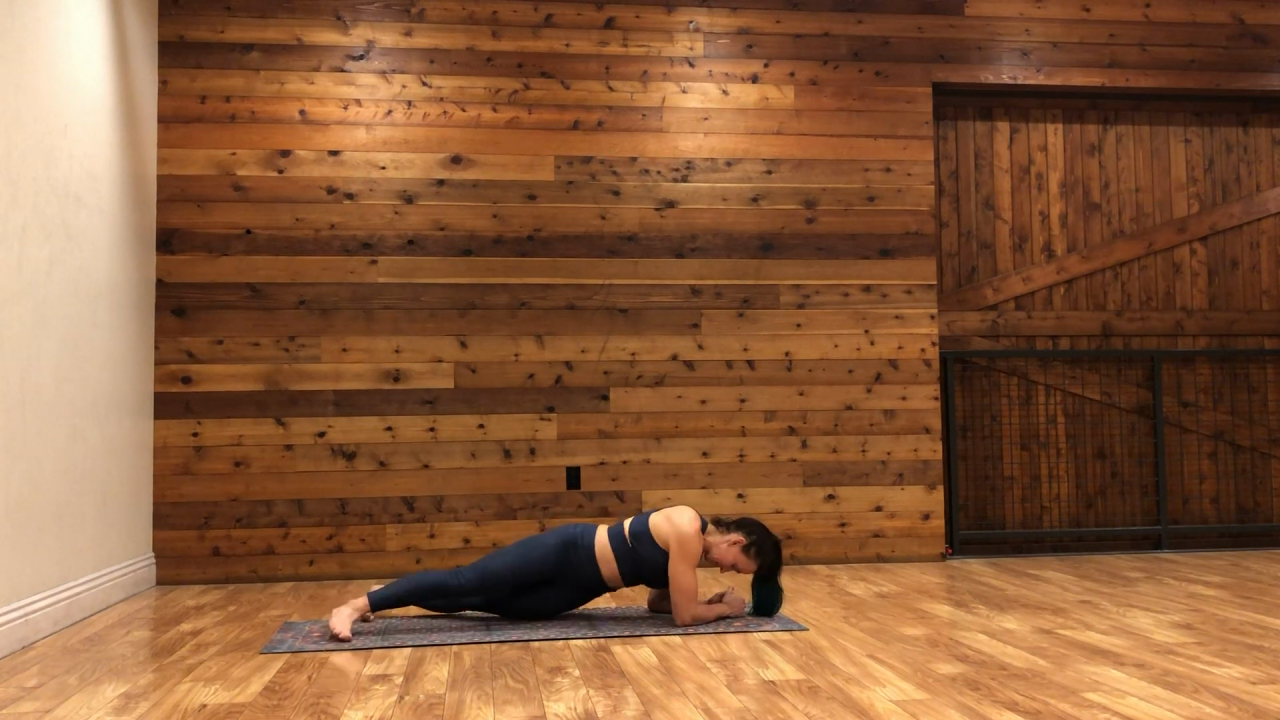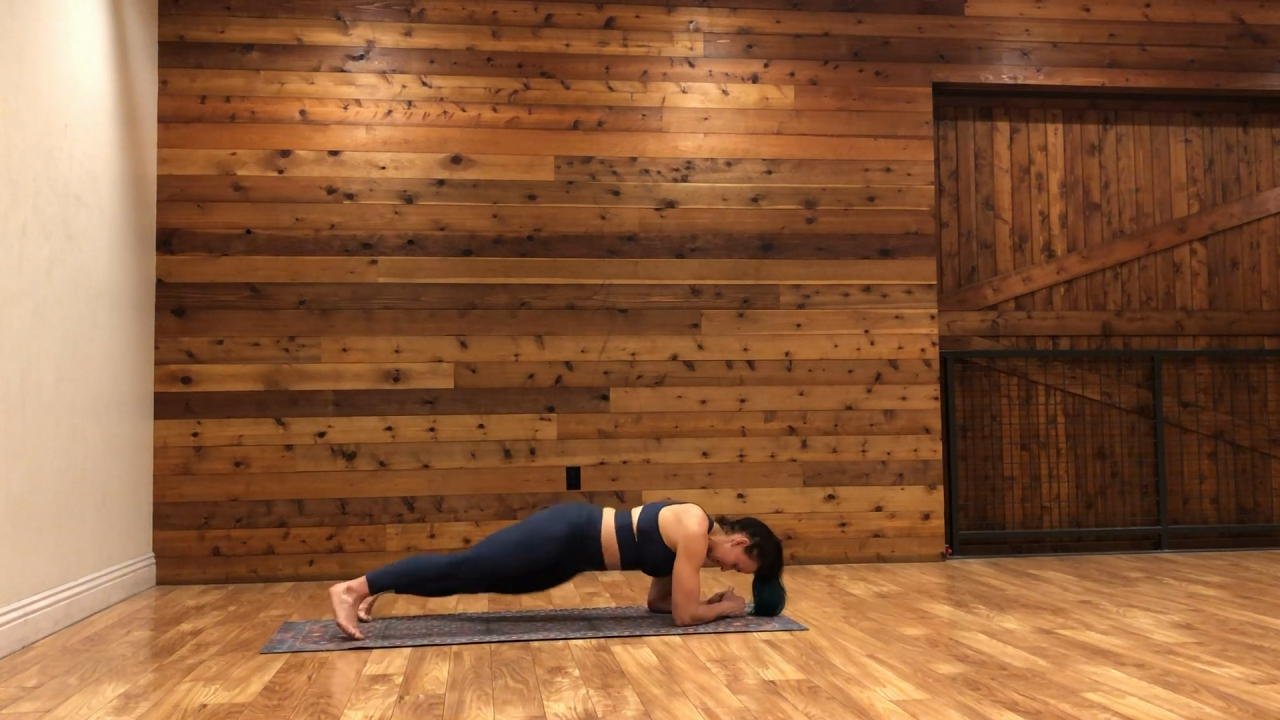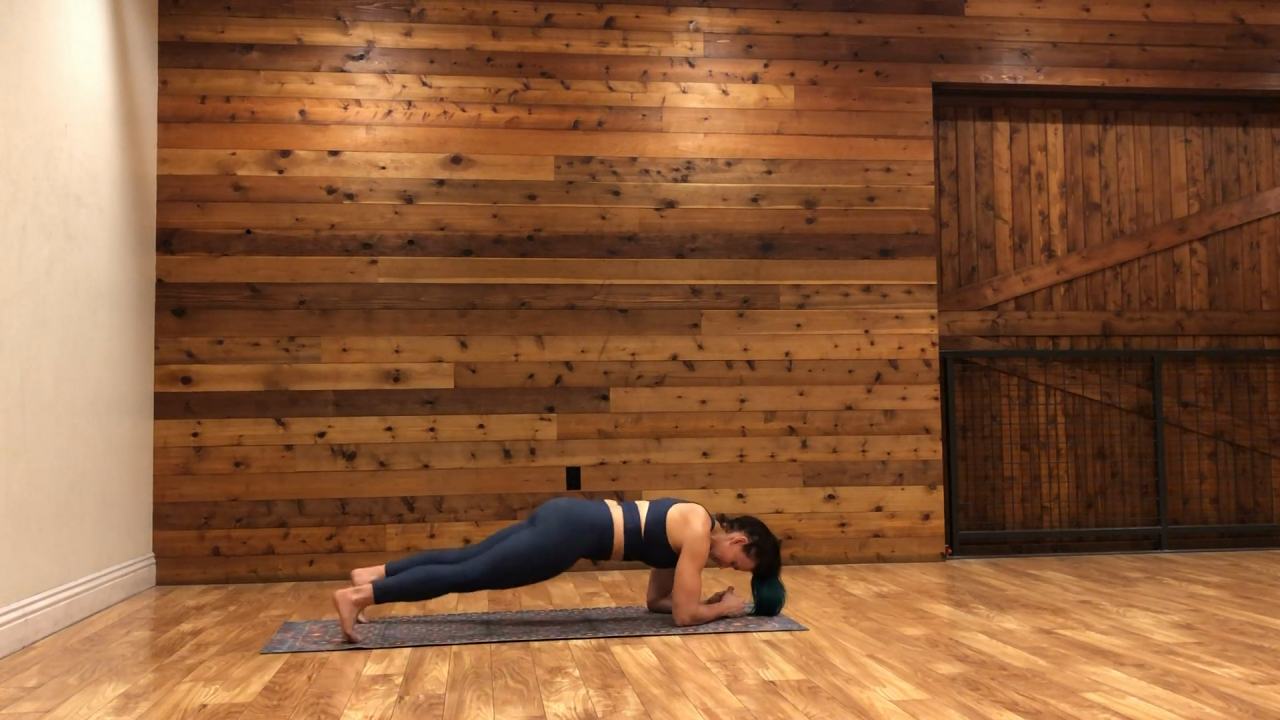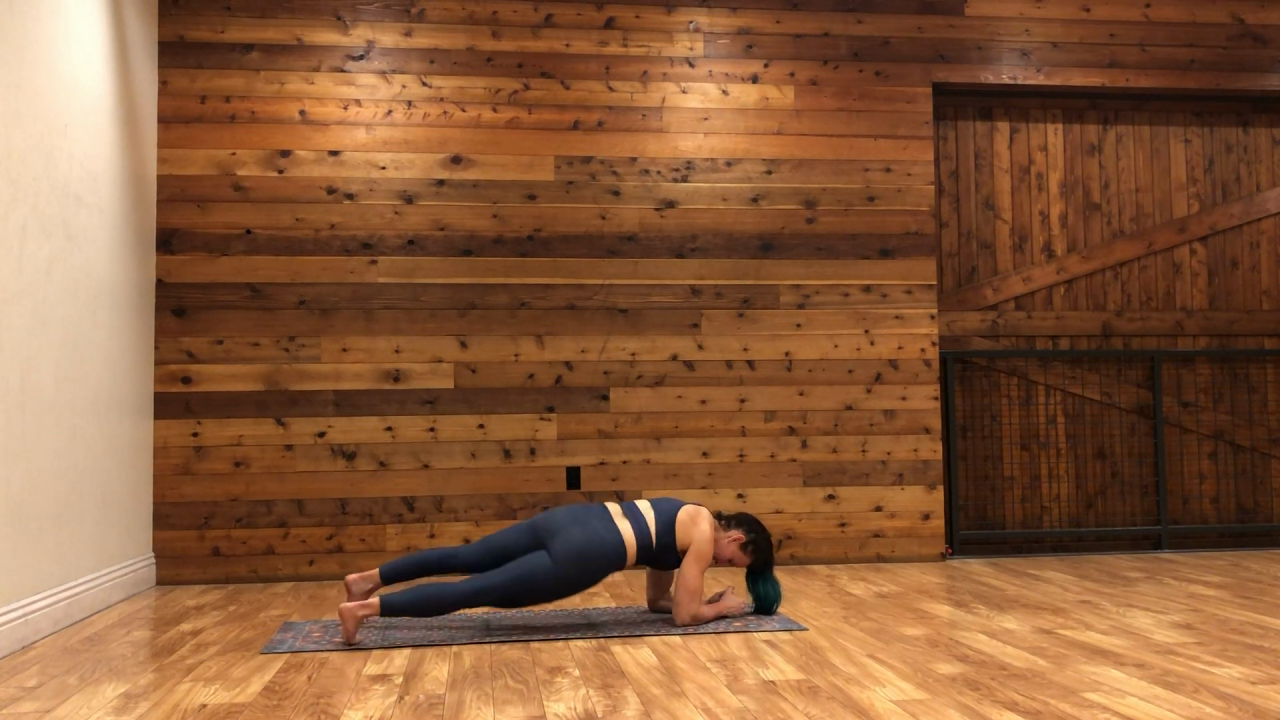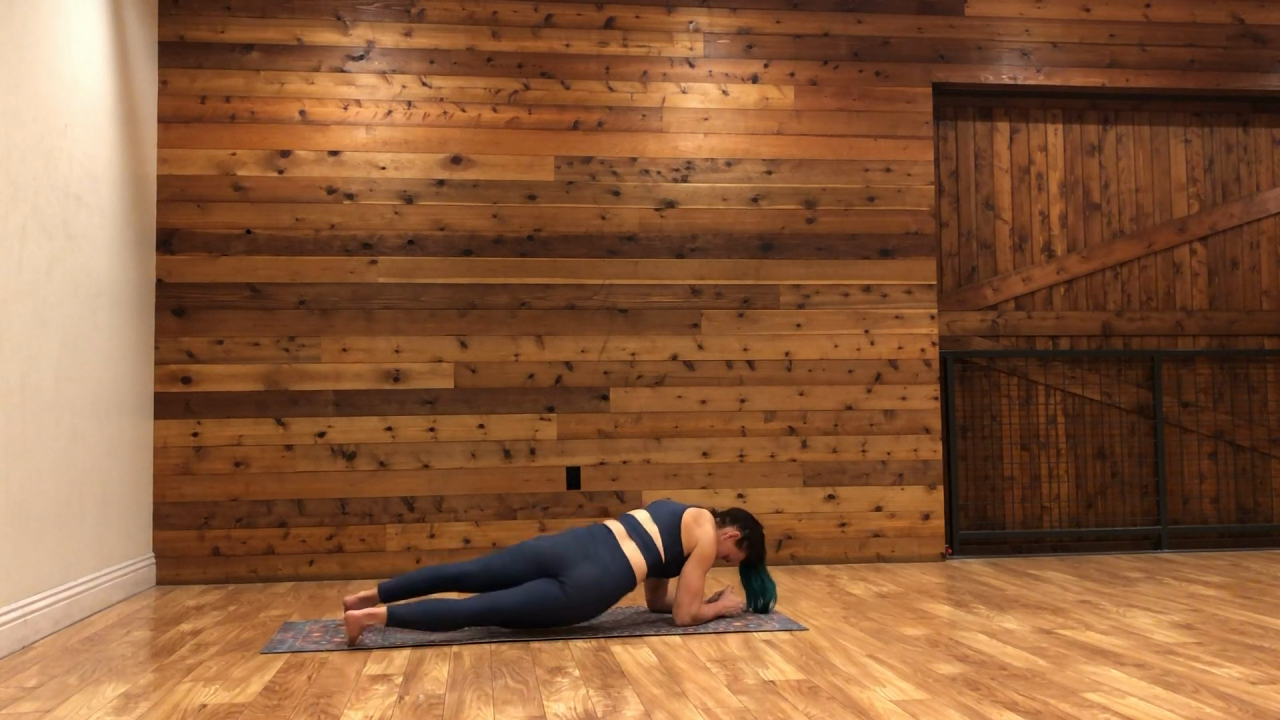
dt=0.2s
person 1, frame 1
left shoulder: (694, 542)
right shoulder: (686, 532)
left elbow: (660, 601)
right elbow: (684, 615)
left wrist: (712, 601)
right wrist: (724, 609)
right hip: (565, 553)
left knee: (477, 601)
right knee: (463, 583)
left ankle: (380, 597)
right ankle: (357, 604)
person 1, frame 2
left shoulder: (692, 535)
right shoulder: (694, 533)
left elbow: (659, 601)
right elbow: (684, 614)
left wrist: (711, 601)
right wrist: (725, 607)
left hip: (574, 550)
right hip: (567, 535)
left knee: (476, 579)
right knee: (460, 568)
left ankle: (373, 586)
right ankle: (351, 590)
person 1, frame 3
left shoulder: (689, 527)
right shoulder: (699, 534)
left elbow: (657, 600)
right elbow: (684, 614)
left wrist: (708, 599)
right wrist: (724, 608)
left hip: (568, 517)
right hip: (573, 532)
left knee: (465, 560)
right knee: (466, 576)
left ankle: (372, 575)
right ankle: (358, 596)
person 1, frame 4
left shoulder: (686, 520)
right shoulder: (704, 534)
left elbow: (657, 599)
right elbow: (683, 614)
left wrist: (706, 600)
right wrist: (723, 607)
left hip: (567, 520)
right hip: (581, 552)
left knee: (463, 558)
right knee: (475, 591)
left ankle: (368, 579)
right ankle: (364, 608)
person 1, frame 5
left shoulder: (677, 516)
right shoulder: (706, 535)
left elbow: (657, 599)
right elbow: (684, 615)
left wrist: (705, 599)
right wrist: (722, 606)
left hip: (570, 543)
right hip: (588, 583)
left knee: (463, 574)
right knee: (477, 609)
left ankle: (368, 596)
right ankle: (369, 617)
